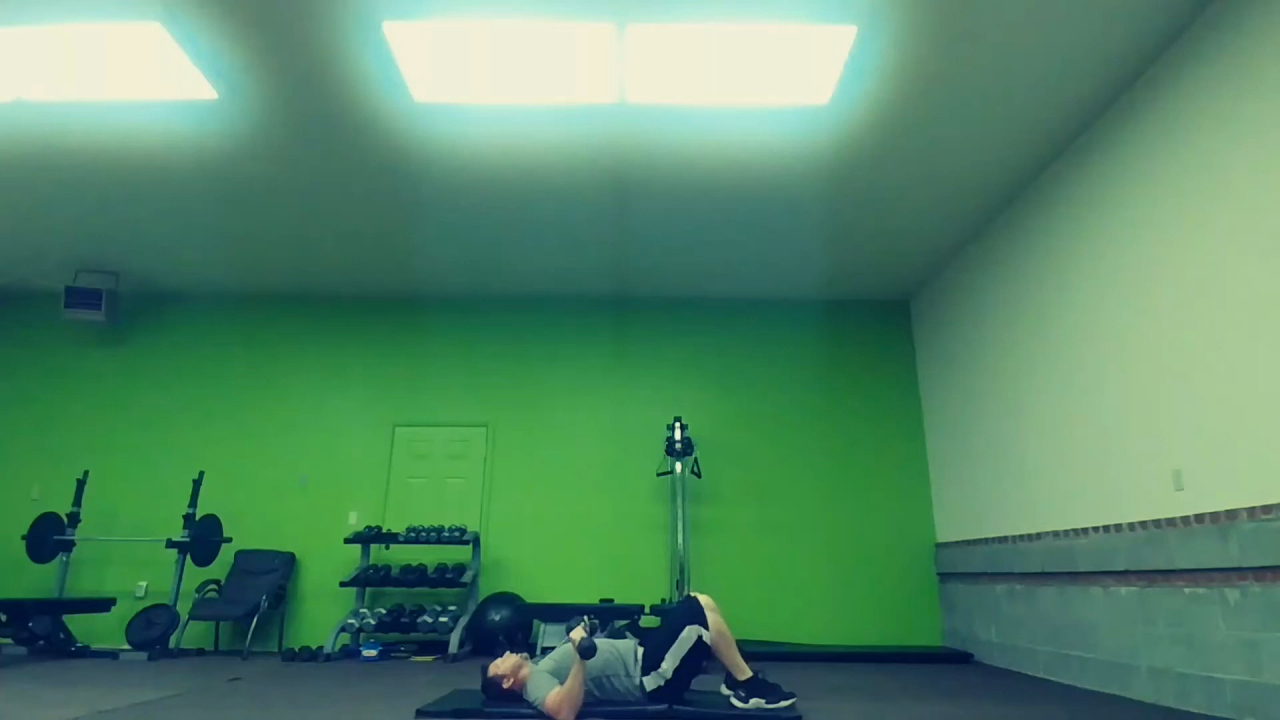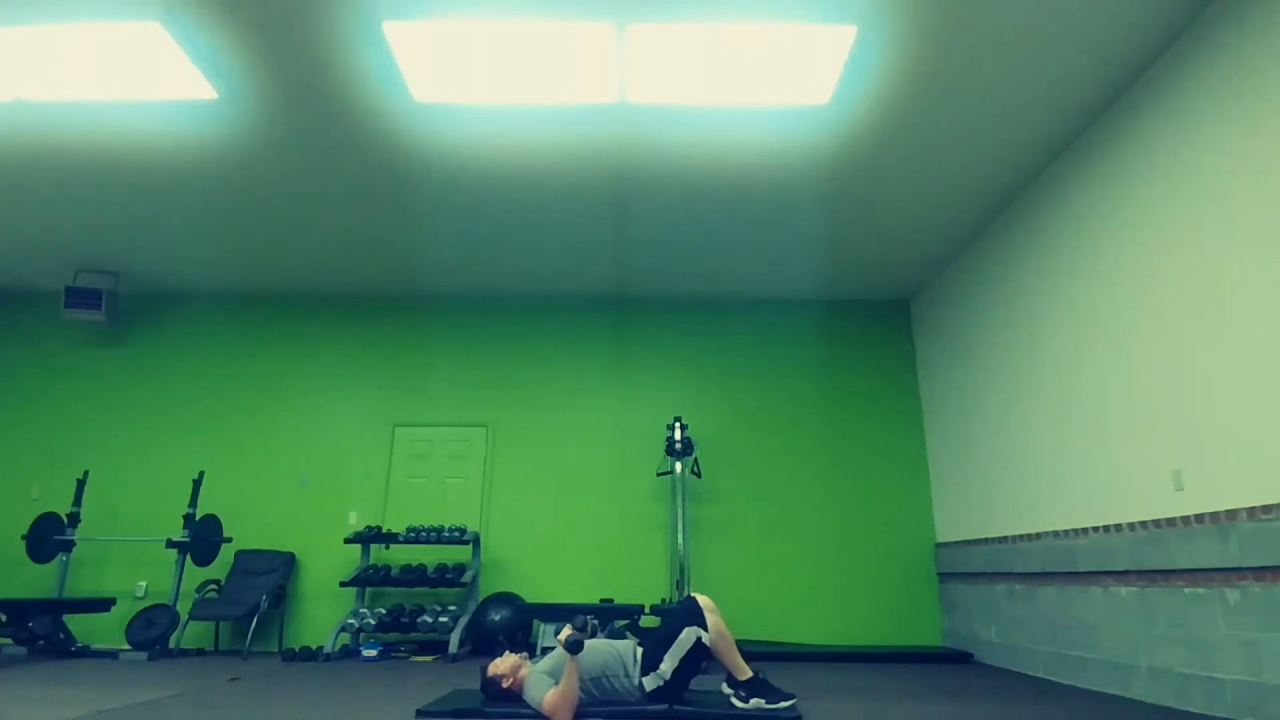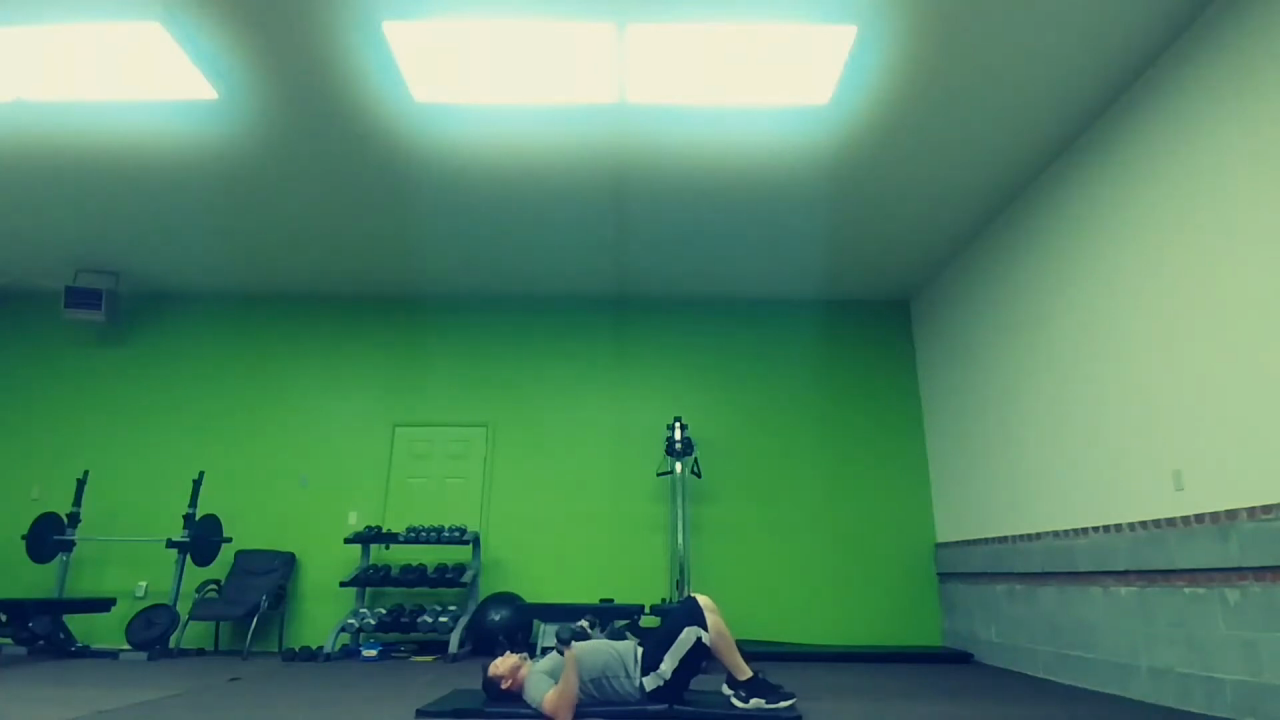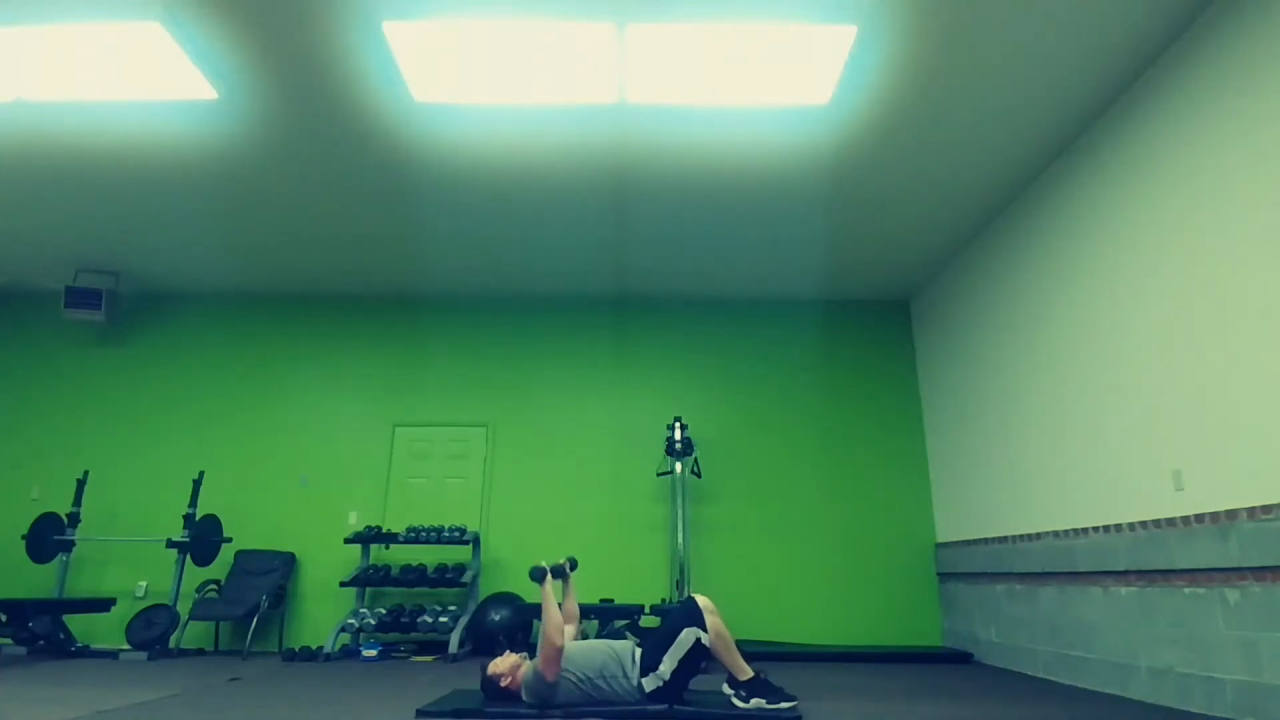
dt=0.4s
person 1, frame 1
left shoulder: (542, 670)
right shoulder: (535, 683)
left wrist: (581, 640)
right wrist: (580, 655)
left hip: (642, 658)
right hip: (649, 679)
left knee: (700, 603)
right knee: (700, 612)
left ankle: (737, 680)
right ankle: (748, 688)
person 1, frame 2
left shoulder: (540, 670)
right shoulder: (533, 684)
right wrist: (571, 655)
left hip: (640, 657)
right hip: (648, 679)
left knee: (699, 605)
right knee: (700, 613)
left ankle: (739, 680)
right ankle: (749, 687)
person 1, frame 3
left shoulder: (541, 669)
right shoulder: (533, 683)
left wrist: (580, 637)
right wrist: (569, 655)
left hip: (641, 659)
right hip: (648, 679)
left knee: (700, 604)
right knee: (700, 613)
left ankle: (739, 681)
right ankle: (748, 688)
person 1, frame 4
left shoulder: (544, 666)
right shoulder: (535, 685)
left elbow: (570, 625)
right elbow: (556, 640)
left wrist: (567, 582)
right wrist: (546, 588)
left hip: (640, 660)
right hip: (647, 679)
left knee: (699, 605)
right knee: (699, 613)
left ankle: (742, 682)
right ankle: (748, 687)
